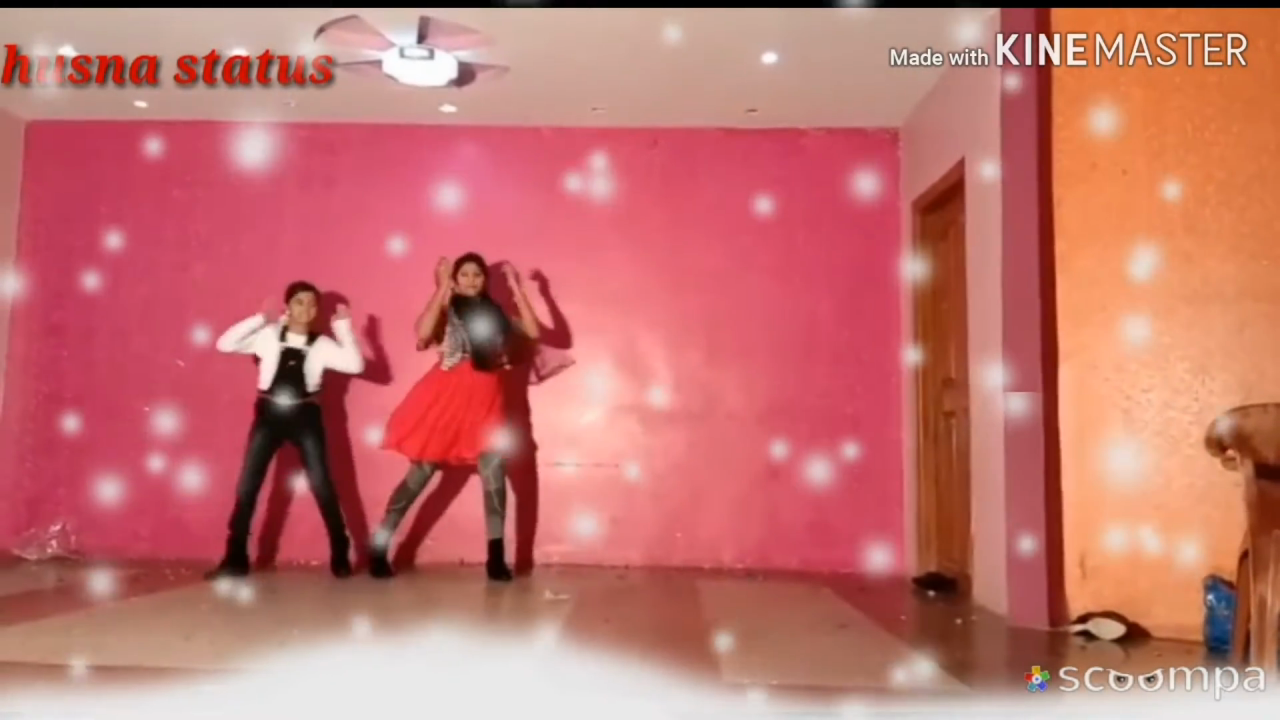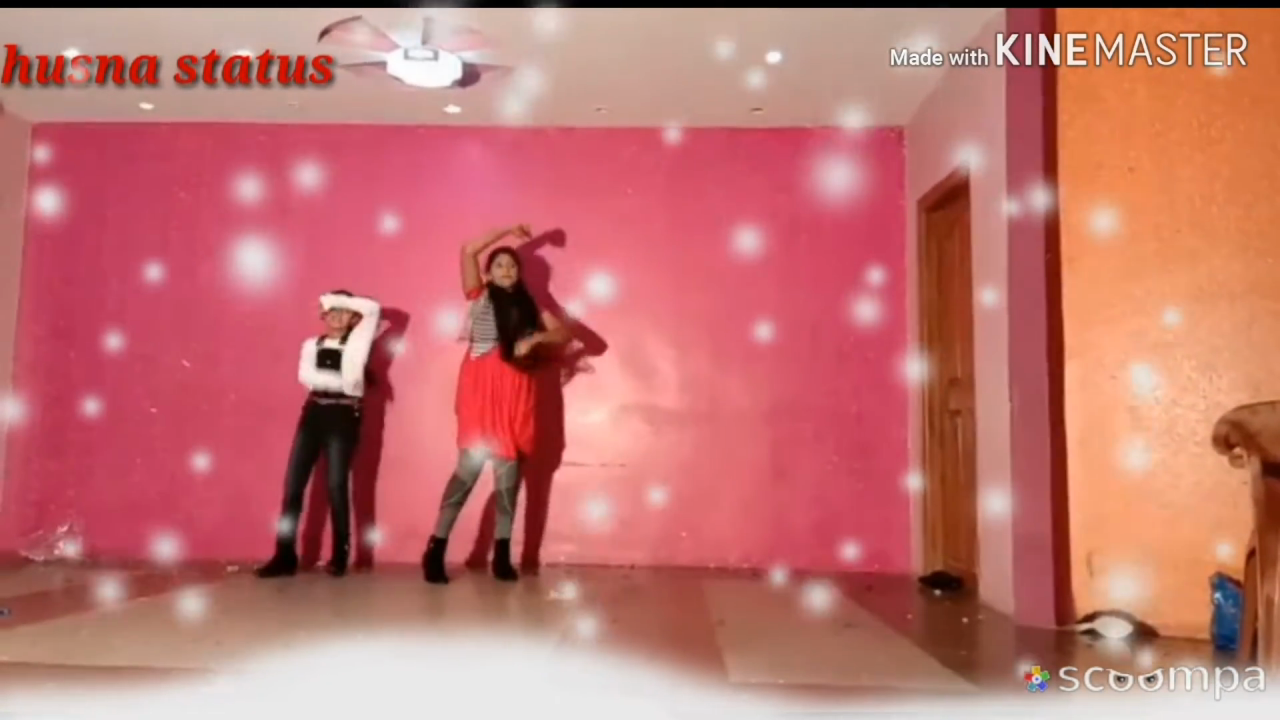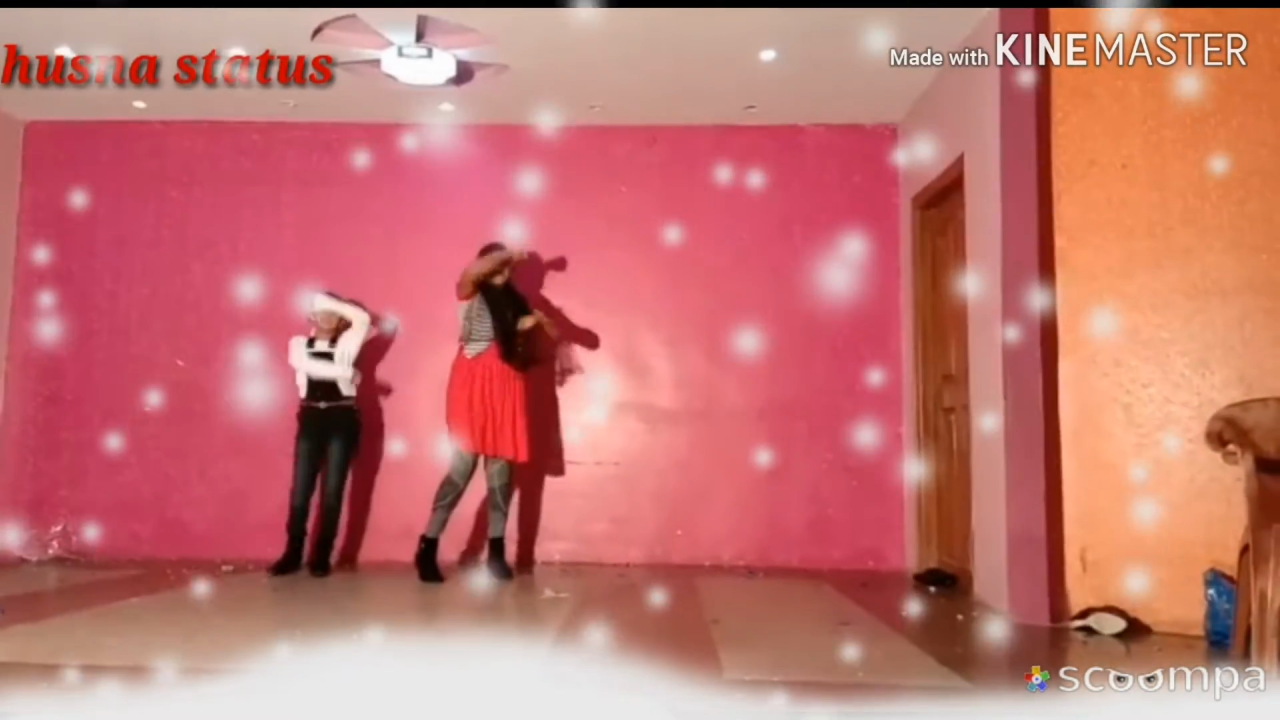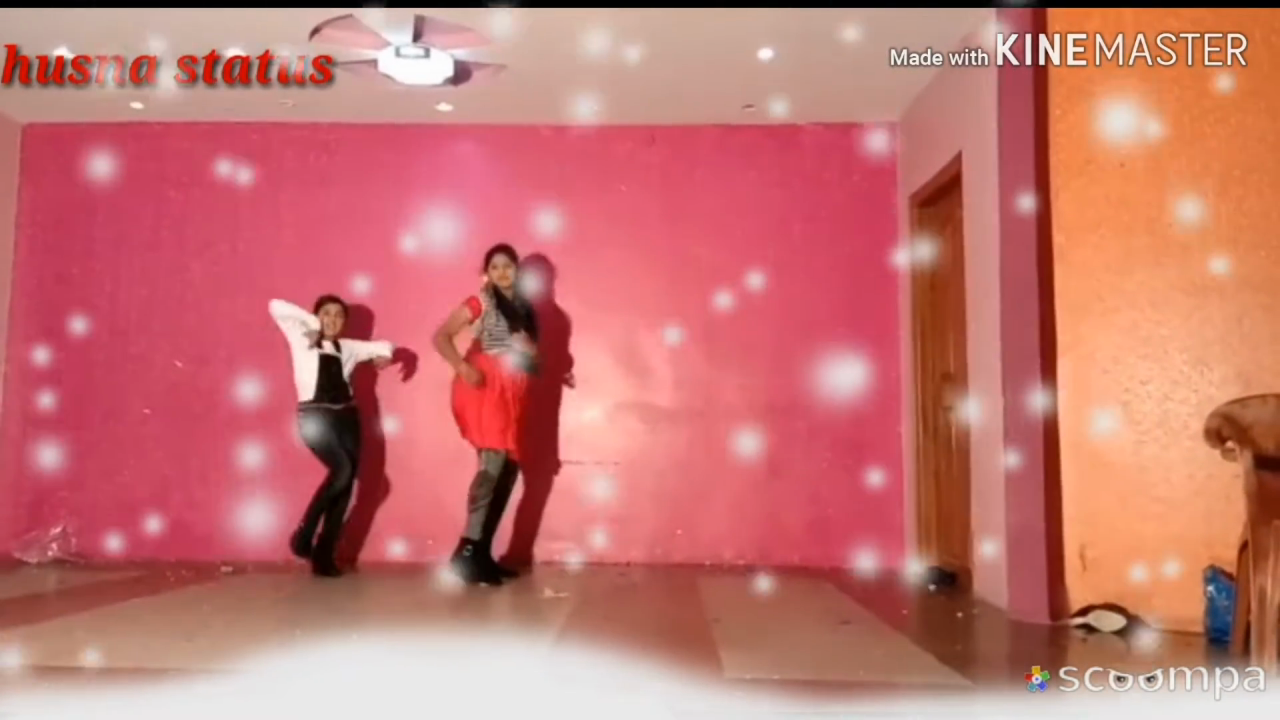
dt=0.7s
person 1, frame 1
left shoulder: (496, 311)
right shoulder: (446, 310)
left elbow: (534, 331)
right elbow: (420, 336)
left wrist: (517, 289)
right wrist: (441, 291)
left hip: (486, 399)
right hip: (448, 394)
left knee: (494, 472)
right knee: (422, 471)
left ankle: (496, 555)
right ankle: (379, 544)
person 1, frame 2
left shoulder: (529, 305)
right shoulder: (479, 296)
left elbow: (563, 333)
right elbow: (468, 252)
left wrist: (536, 338)
right wrist: (508, 232)
left hip: (516, 391)
right hip: (481, 387)
left knee: (508, 469)
right knee: (471, 464)
left ankle: (502, 554)
right ankle: (436, 549)
person 1, frame 3
left shoulder: (515, 302)
right shoulder: (472, 292)
left elbow: (553, 331)
right elbow: (469, 272)
left wrist: (538, 319)
right wrist: (507, 254)
left hip: (506, 389)
right hip: (472, 385)
left knee: (501, 467)
right knee: (463, 464)
left ankle: (496, 551)
right ankle: (427, 547)
person 1, frame 4
left shoulder: (523, 307)
right shoulder: (480, 302)
left elbow: (534, 356)
right elbow: (441, 337)
left wrist: (529, 347)
right wrist: (461, 366)
left hip: (512, 391)
right hip: (483, 388)
left knee: (509, 468)
right knee: (493, 460)
left ankle: (481, 554)
right ankle: (467, 553)
person 2, frame 1
left shoulder: (322, 344)
right shoulder: (266, 335)
left elbow: (355, 364)
right elbow: (225, 344)
left wrist: (344, 327)
right wrist: (258, 319)
left hip: (306, 415)
right hip: (271, 412)
left knee: (322, 483)
right knee: (249, 481)
left ankle: (340, 552)
right ankle: (236, 555)
person 2, frame 2
left shoulder: (358, 341)
right shoulder: (311, 345)
left elbow: (372, 309)
right elbow: (305, 375)
left wrist: (337, 300)
right wrist: (339, 380)
left hip: (345, 417)
right hip: (313, 415)
left knee: (336, 484)
right knee: (292, 484)
left ankle: (339, 553)
right ankle: (285, 555)
person 2, frame 3
left shoulder: (346, 343)
right shoulder: (299, 344)
left elbow: (363, 320)
right elbow: (302, 363)
left wrist: (331, 305)
right wrist: (341, 371)
left hip: (343, 418)
right hip: (311, 418)
left knee: (333, 488)
right knee: (300, 487)
left ankle: (321, 555)
right ankle: (292, 553)
person 2, frame 4
left shoulder: (348, 348)
right shoulder: (301, 337)
left elbow: (382, 346)
right elbow: (276, 306)
left wrist: (384, 353)
right wrist: (309, 322)
left hip: (346, 418)
right hip: (314, 417)
left knee: (346, 485)
right knee: (343, 471)
left ankle: (324, 554)
right ankle: (306, 530)
